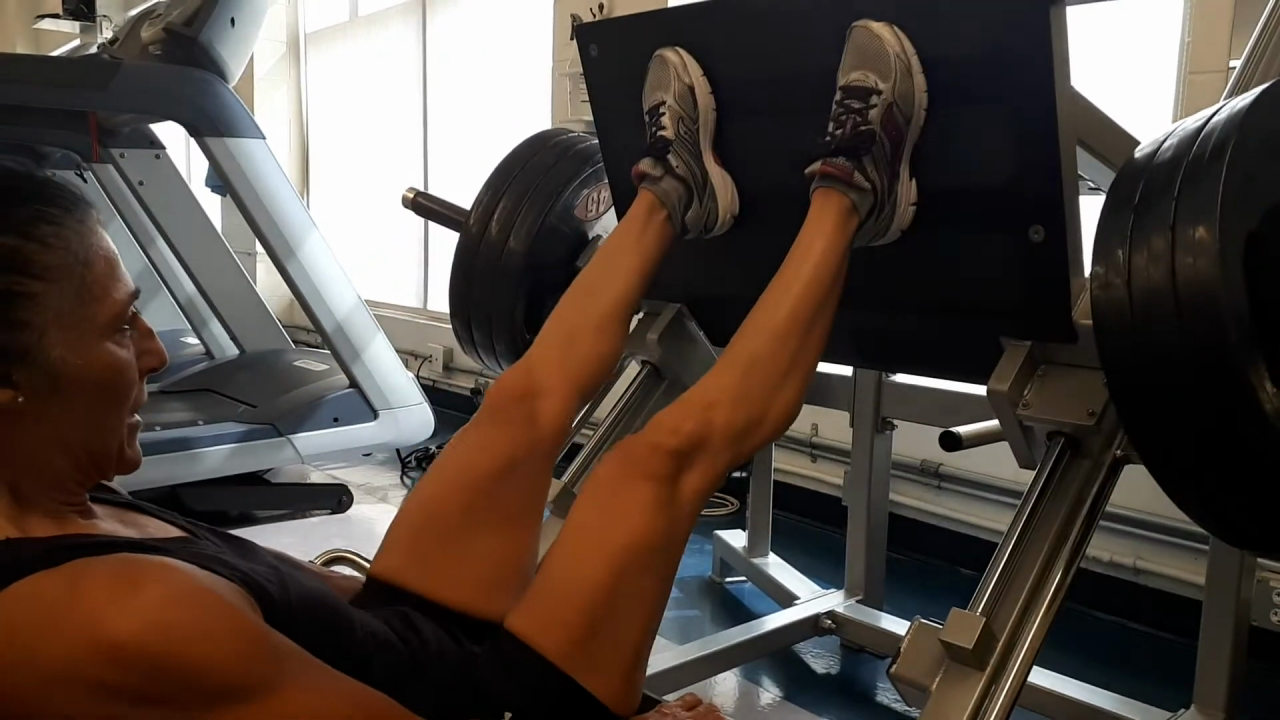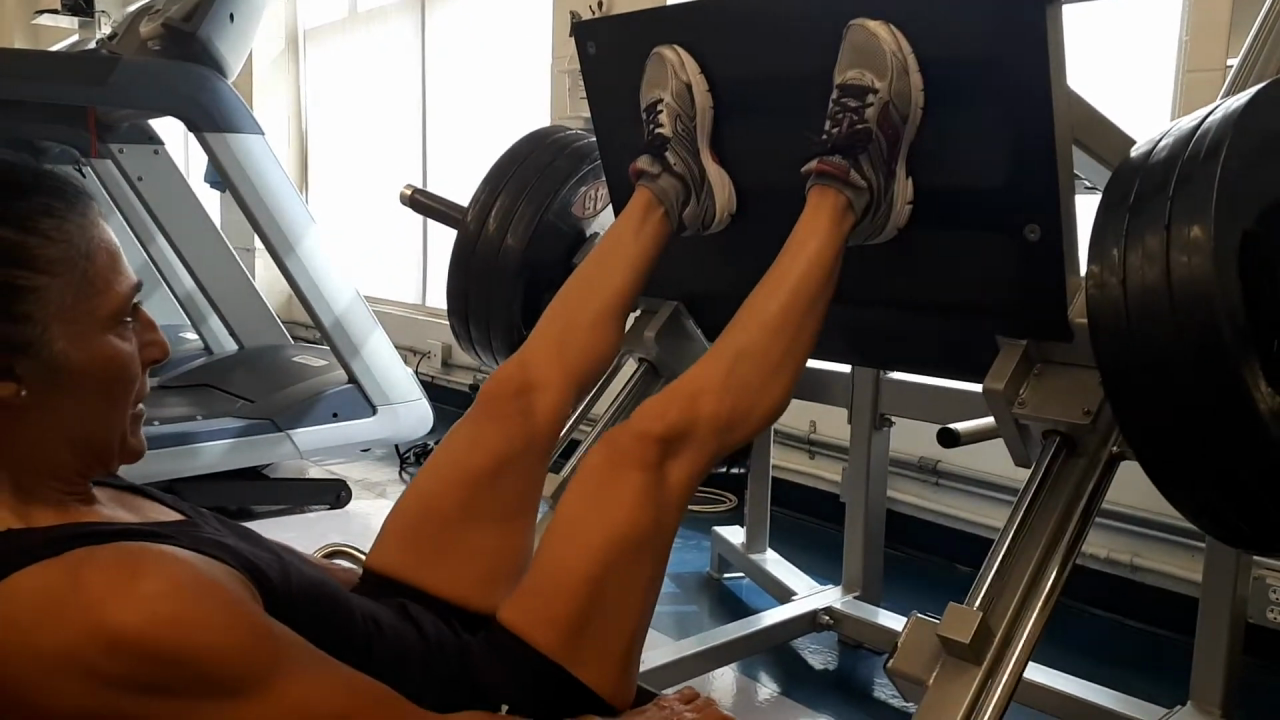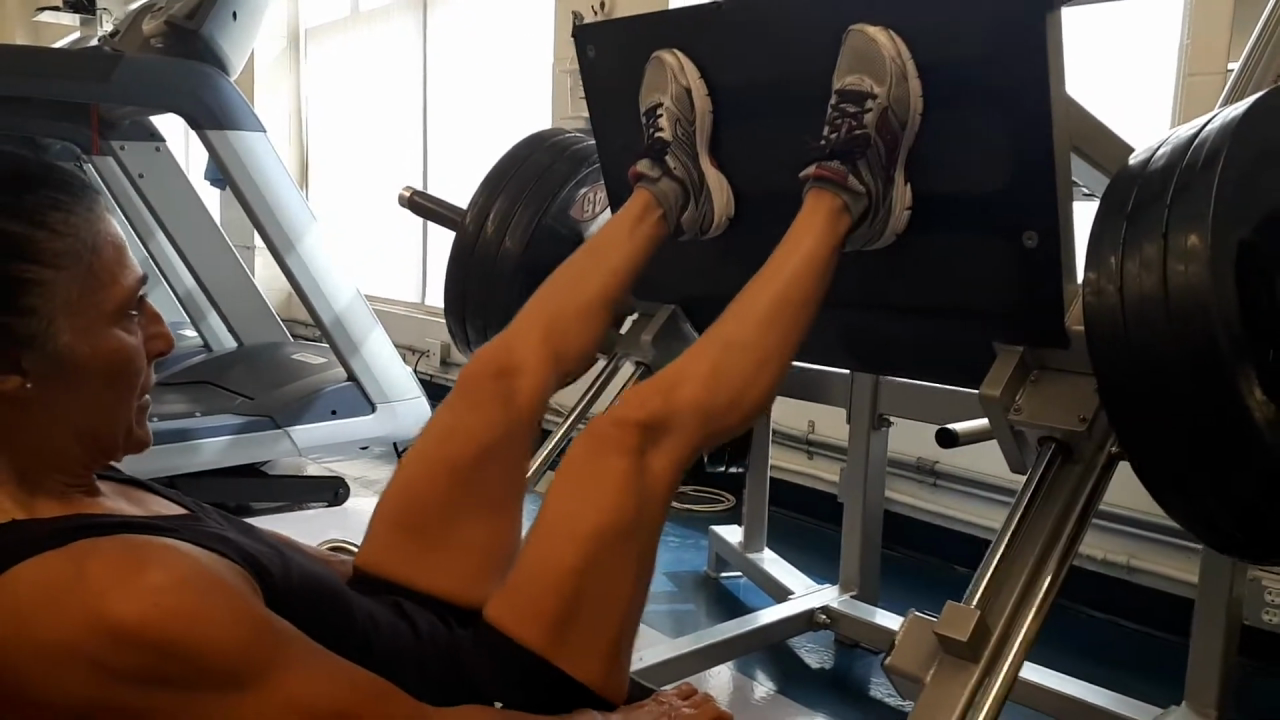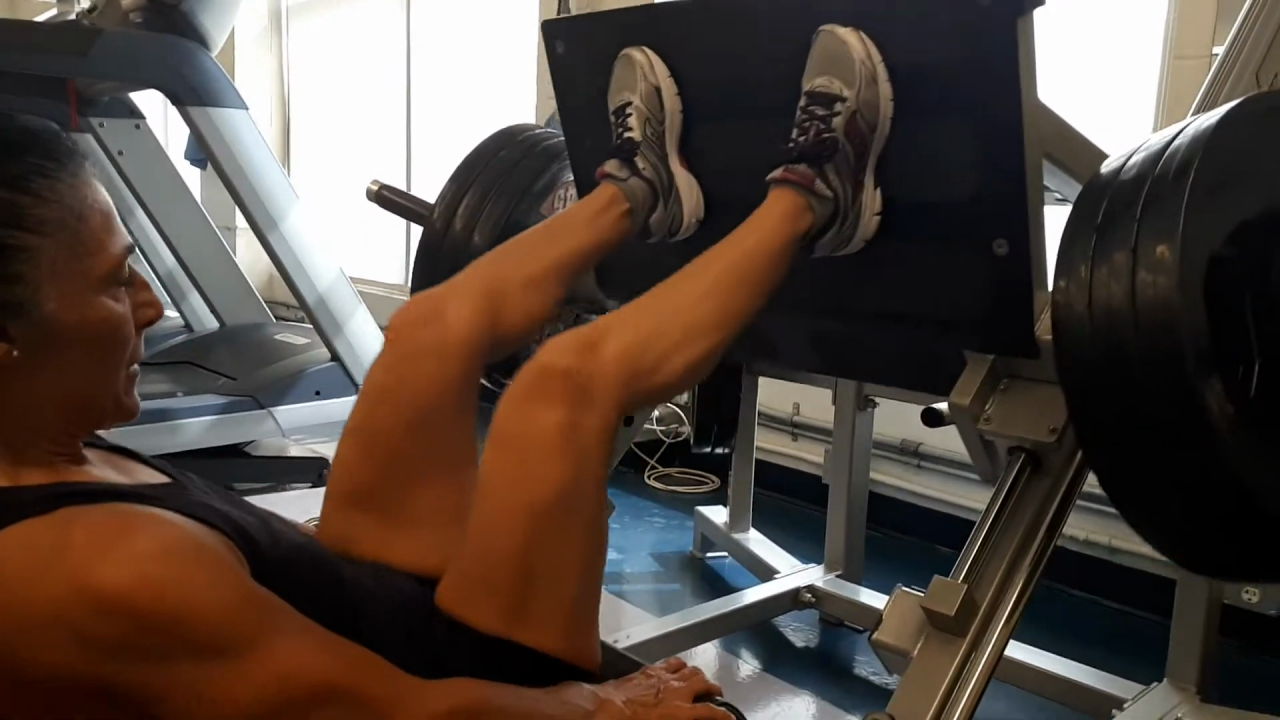
dt=0.4s
person 1, frame 1
right shoulder: (104, 621)
left wrist: (347, 588)
left hip: (398, 643)
left knee: (529, 400)
right knee: (672, 450)
left ankle: (668, 193)
right ankle: (846, 197)
person 1, frame 2
right shoulder: (109, 607)
left wrist: (343, 578)
left hip: (395, 633)
left knee: (525, 392)
right knee: (656, 441)
left ankle: (665, 190)
right ankle: (842, 195)
person 1, frame 3
right shoulder: (102, 602)
left wrist: (370, 571)
left hip: (384, 631)
left knee: (506, 373)
right knee: (647, 424)
left ankle: (665, 193)
right ankle: (842, 198)
person 1, frame 4
right shoulder: (95, 569)
left hip: (365, 619)
left knee: (437, 326)
right knee: (571, 378)
left ankle: (633, 191)
right ankle: (808, 200)
